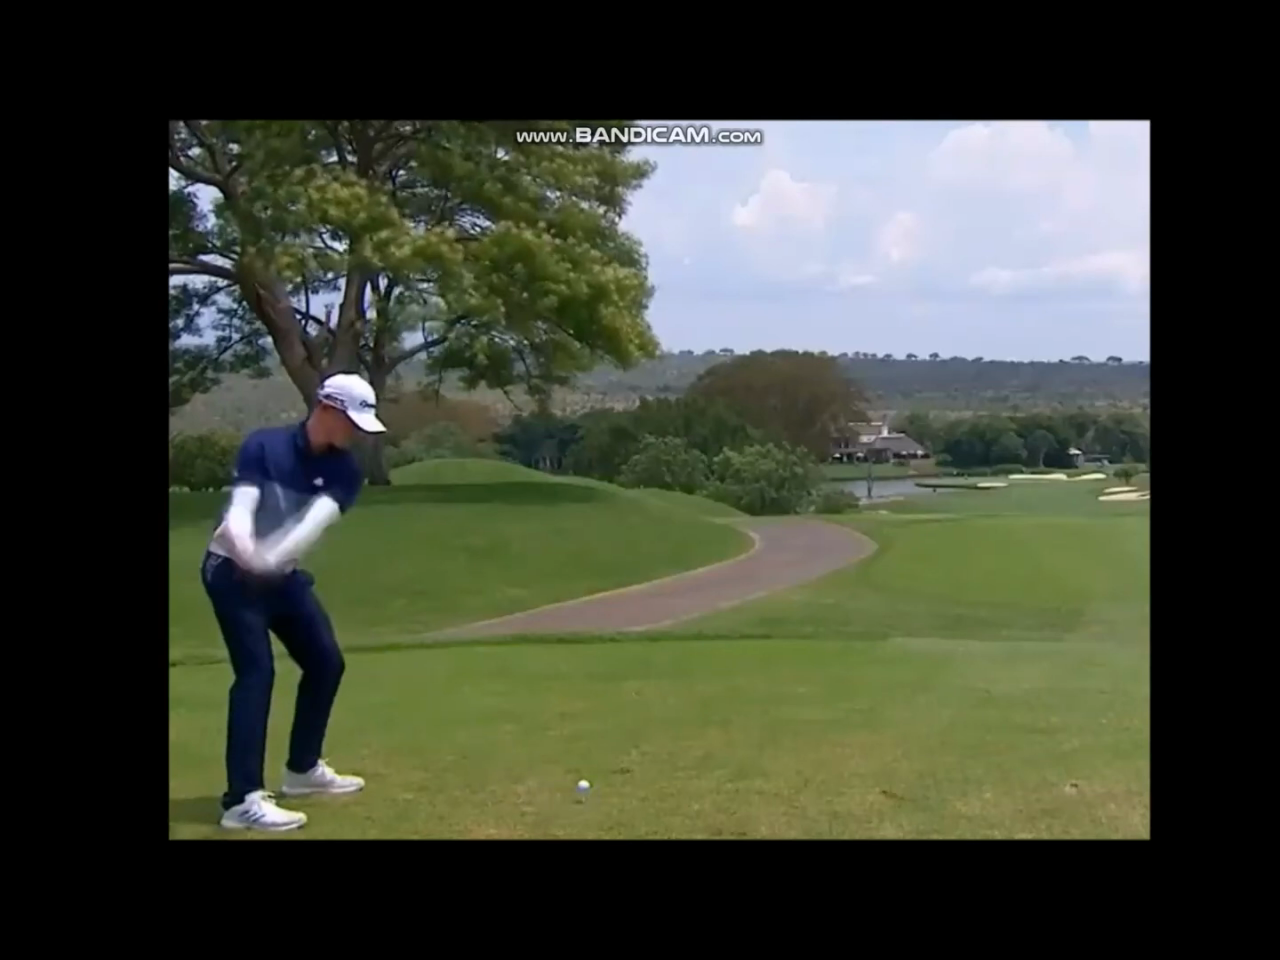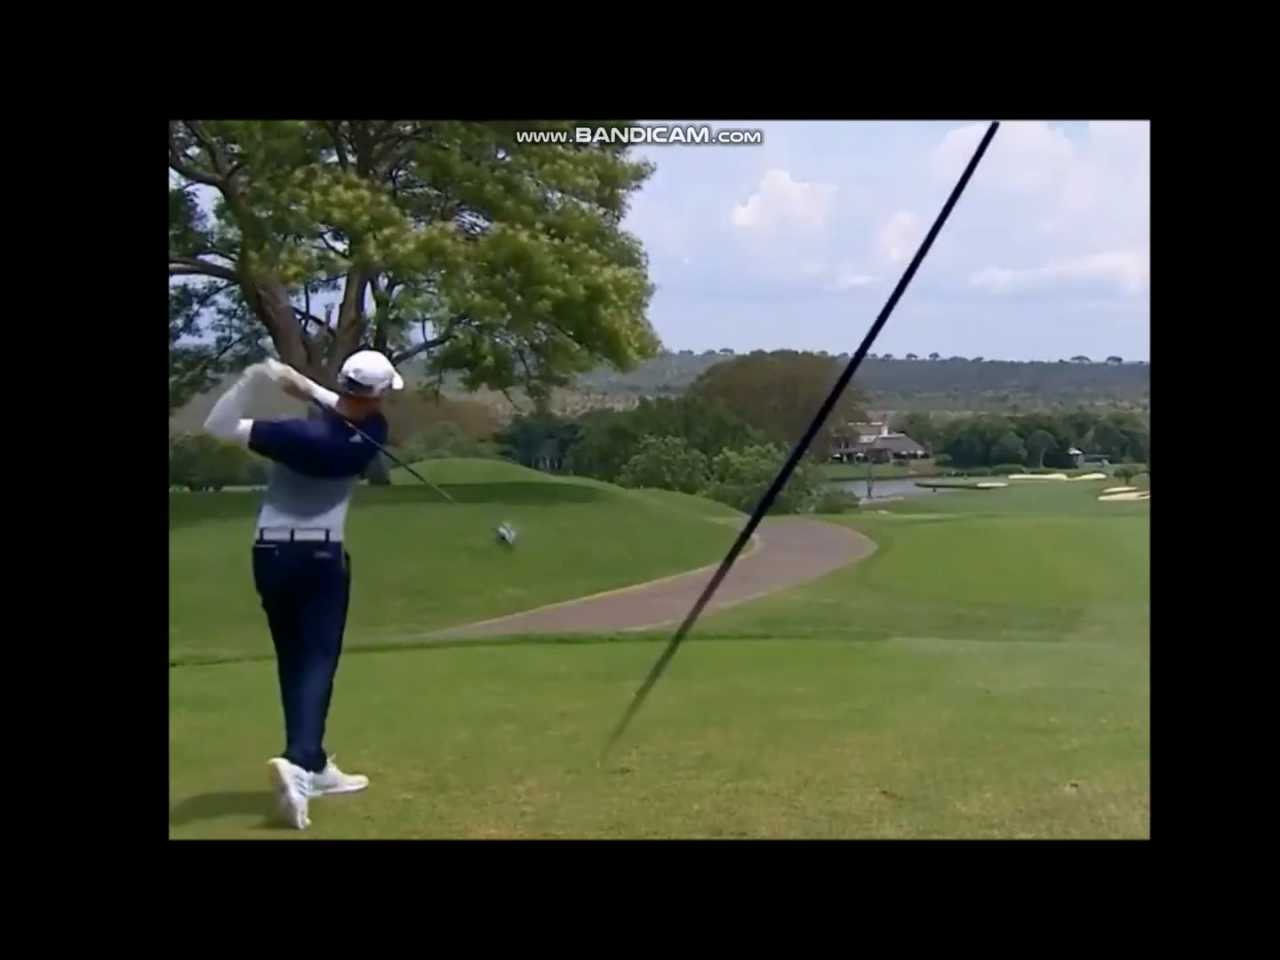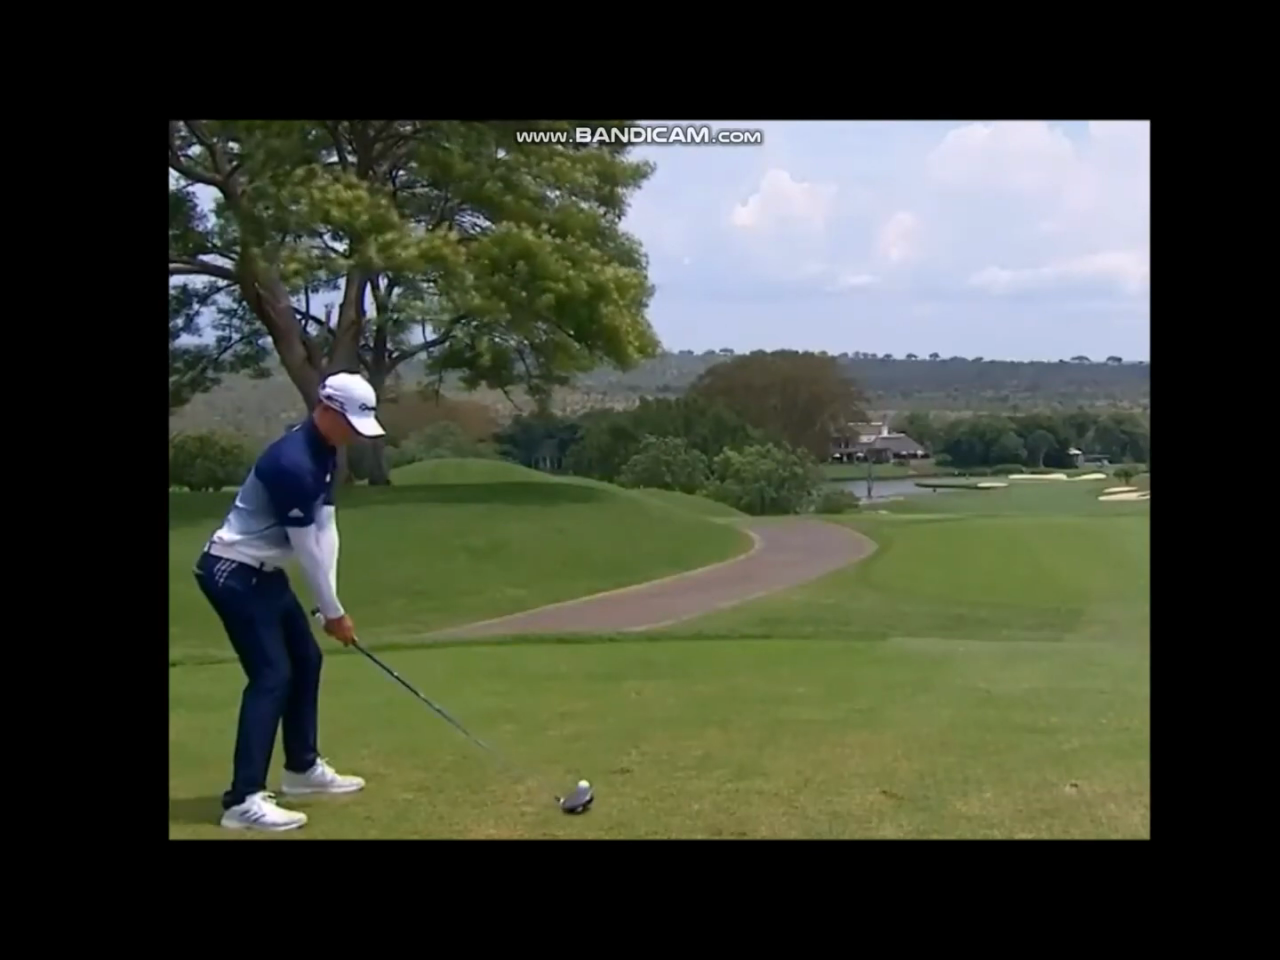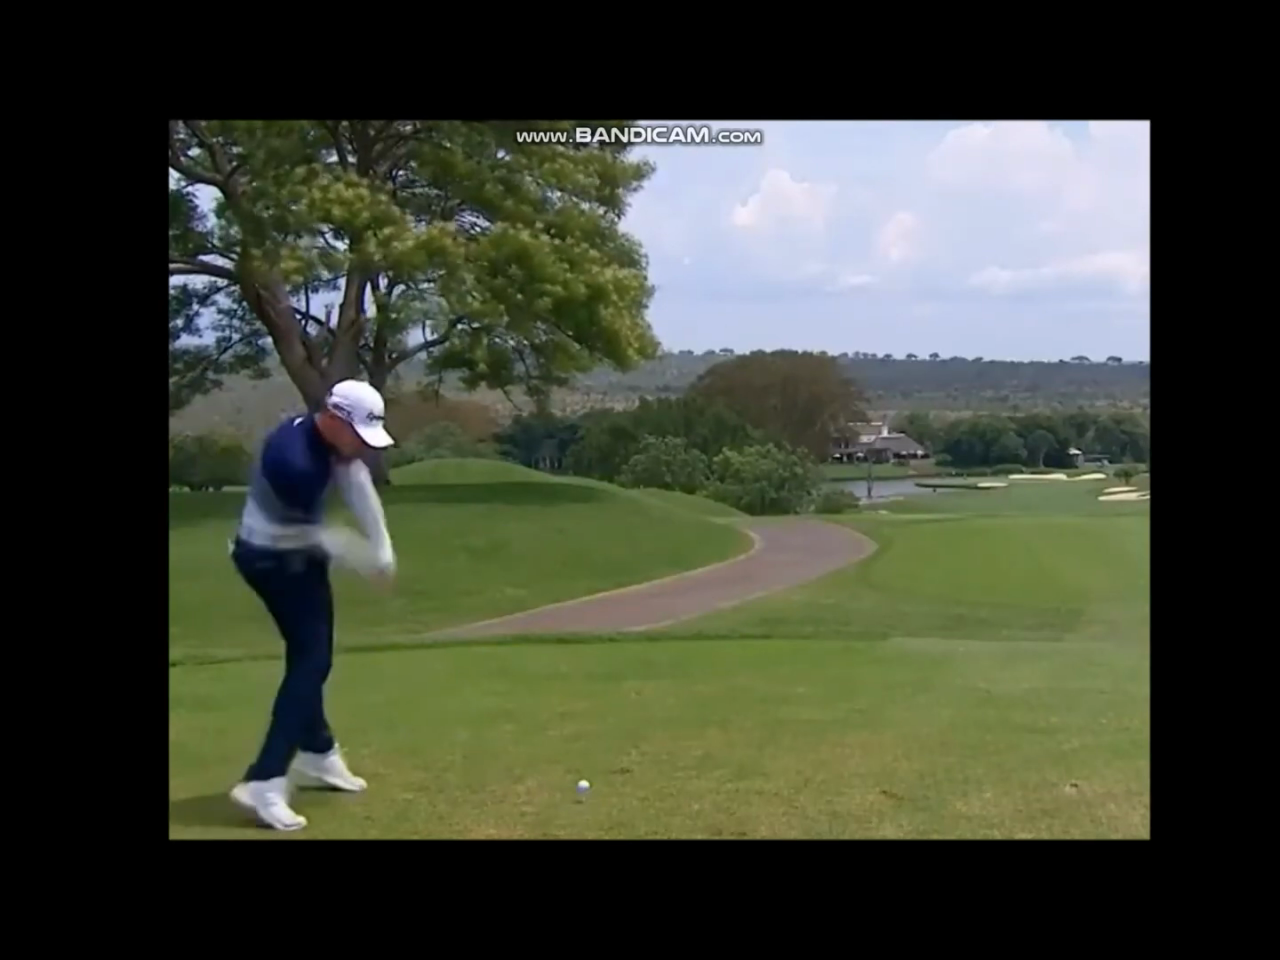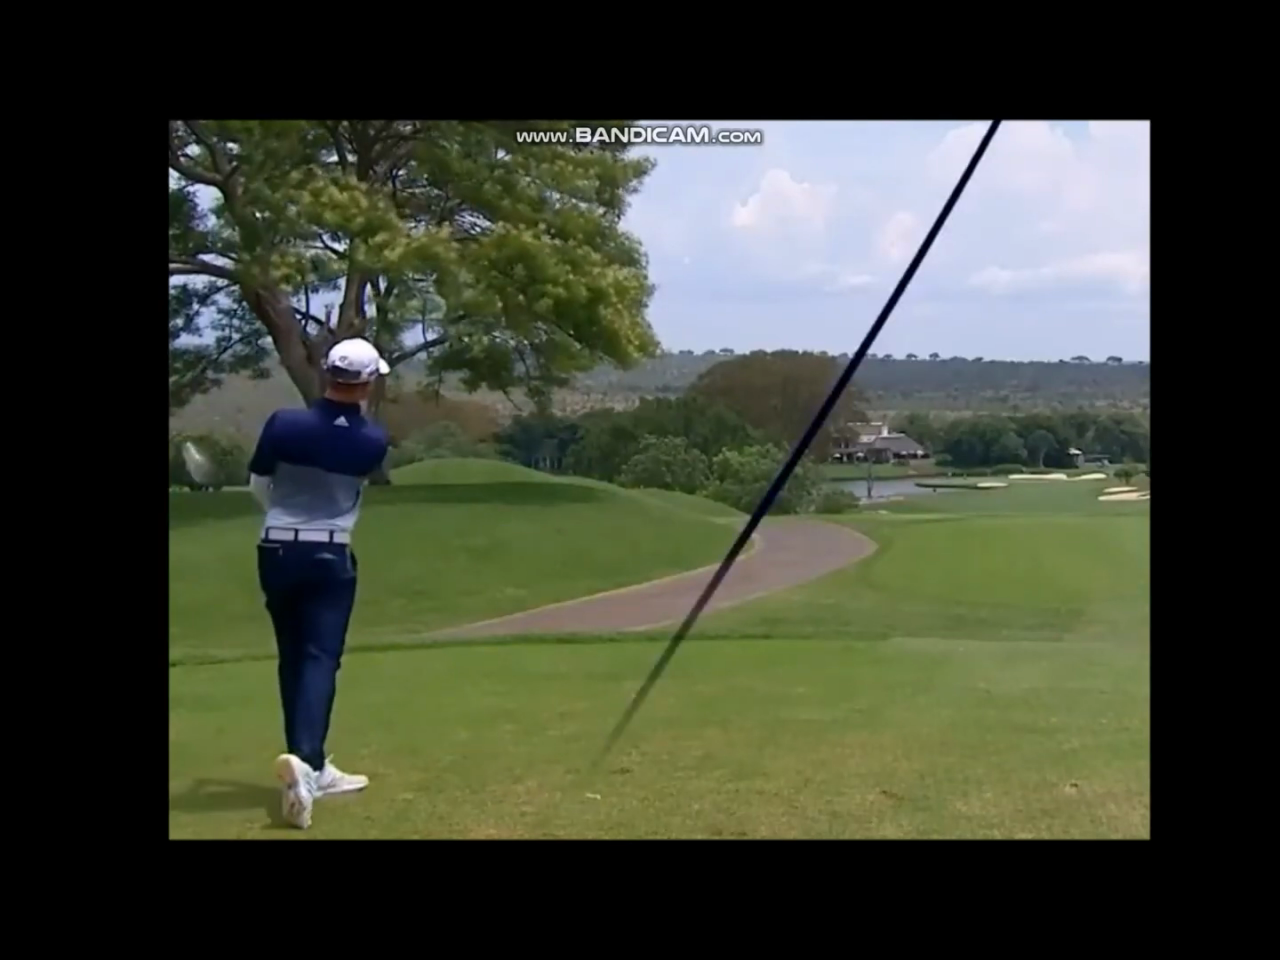
dt=1s
person 1, frame 1
left shoulder: (345, 471)
right shoulder: (264, 445)
left elbow: (316, 523)
right elbow: (240, 508)
left wrist: (269, 555)
right wrist: (241, 547)
left hip: (283, 575)
right hip: (232, 570)
left knee: (326, 662)
right knee: (257, 673)
left ankle: (304, 768)
right ankle: (243, 799)
person 1, frame 2
left shoulder: (299, 435)
right shoulder: (372, 434)
left elbow: (218, 427)
right elbow: (345, 411)
left wrist: (257, 376)
right wrist: (300, 381)
left hip: (271, 556)
right hip: (322, 559)
left knee: (292, 663)
right knee: (317, 663)
left ankle: (313, 767)
right ankle: (298, 762)
person 1, frame 3
left shoulder: (324, 455)
right shoulder: (292, 463)
left elbow: (326, 532)
right elbow: (306, 548)
left wrist: (330, 600)
right wrist: (333, 611)
left hip: (263, 572)
right hip: (232, 572)
left knee: (306, 659)
right knee: (271, 675)
left ankle: (303, 767)
right ankle: (243, 799)
person 1, frame 4
left shoulder: (337, 440)
right shoulder: (291, 458)
left elbow: (361, 489)
right elbow: (316, 536)
left wrist: (381, 546)
right wrist: (368, 562)
left hip: (287, 555)
right hip: (275, 558)
left knee: (311, 655)
right knee: (310, 661)
left ankle: (315, 752)
right ankle: (264, 782)
person 1, frame 5
left shoulder: (283, 425)
right shoulder: (374, 442)
left elbow: (259, 488)
left hip: (277, 553)
right hip: (329, 558)
left knee: (293, 659)
right knee: (320, 659)
left ankle: (309, 767)
right ankle: (305, 761)
